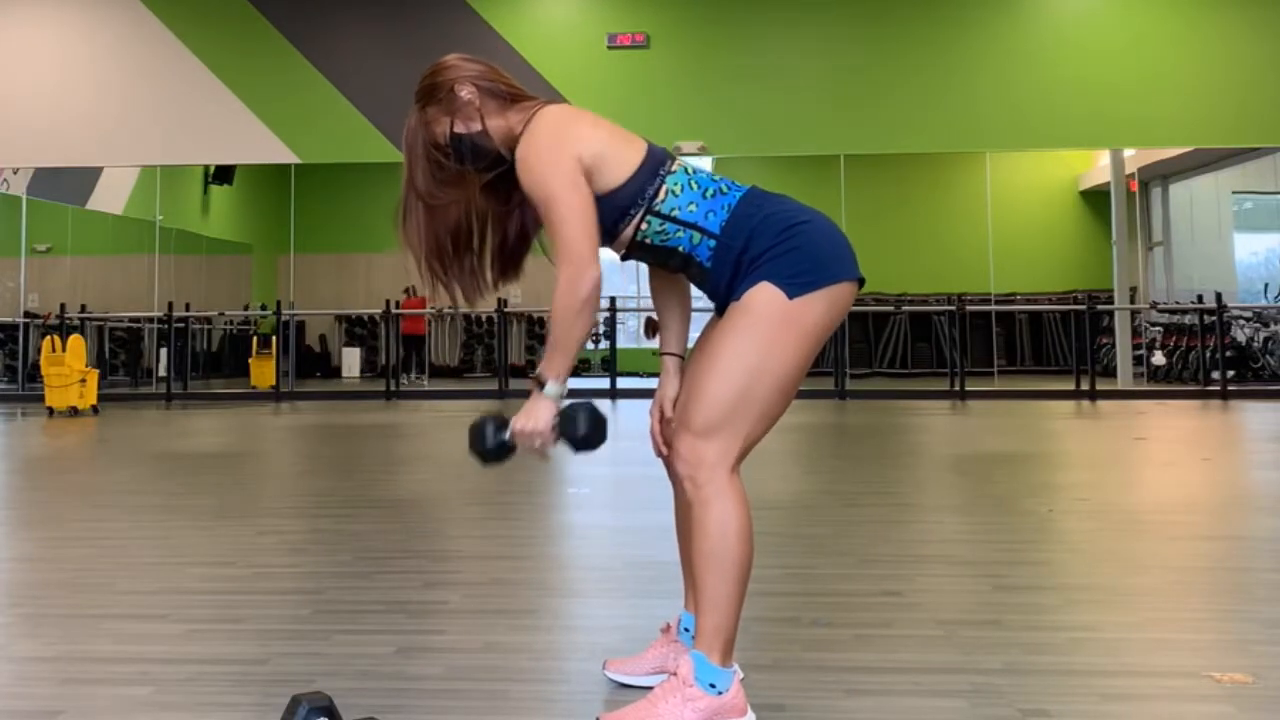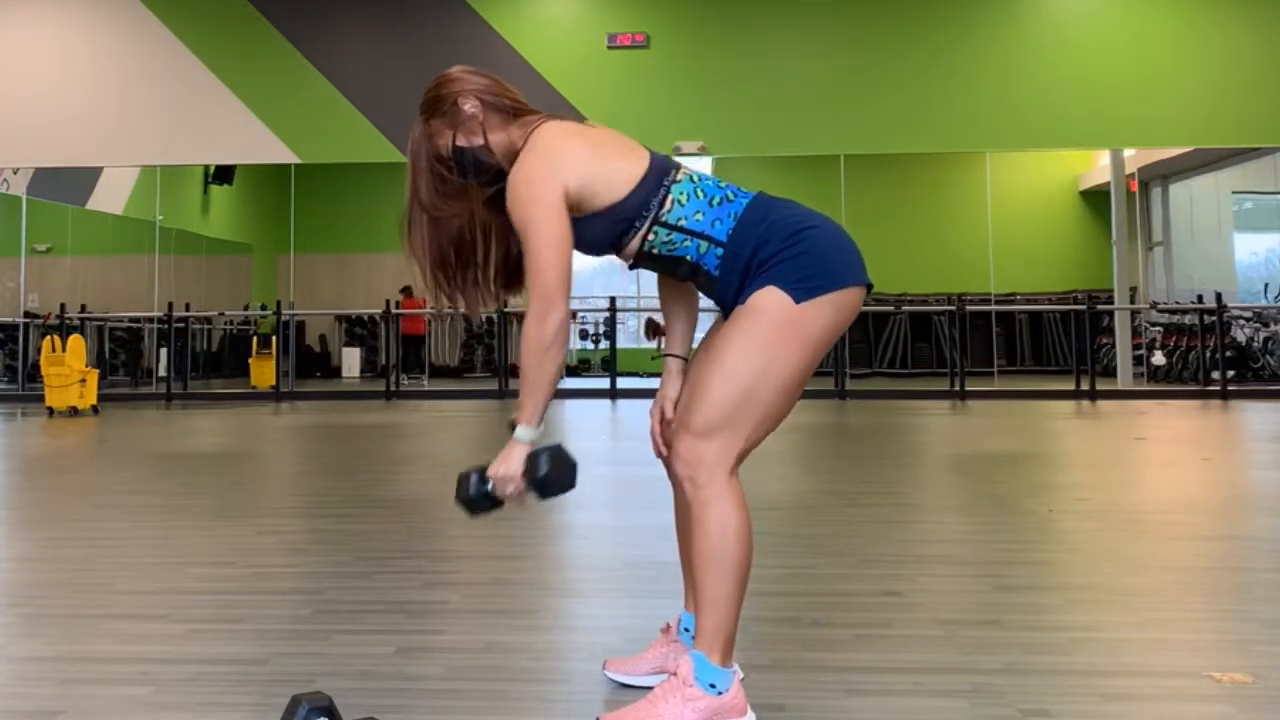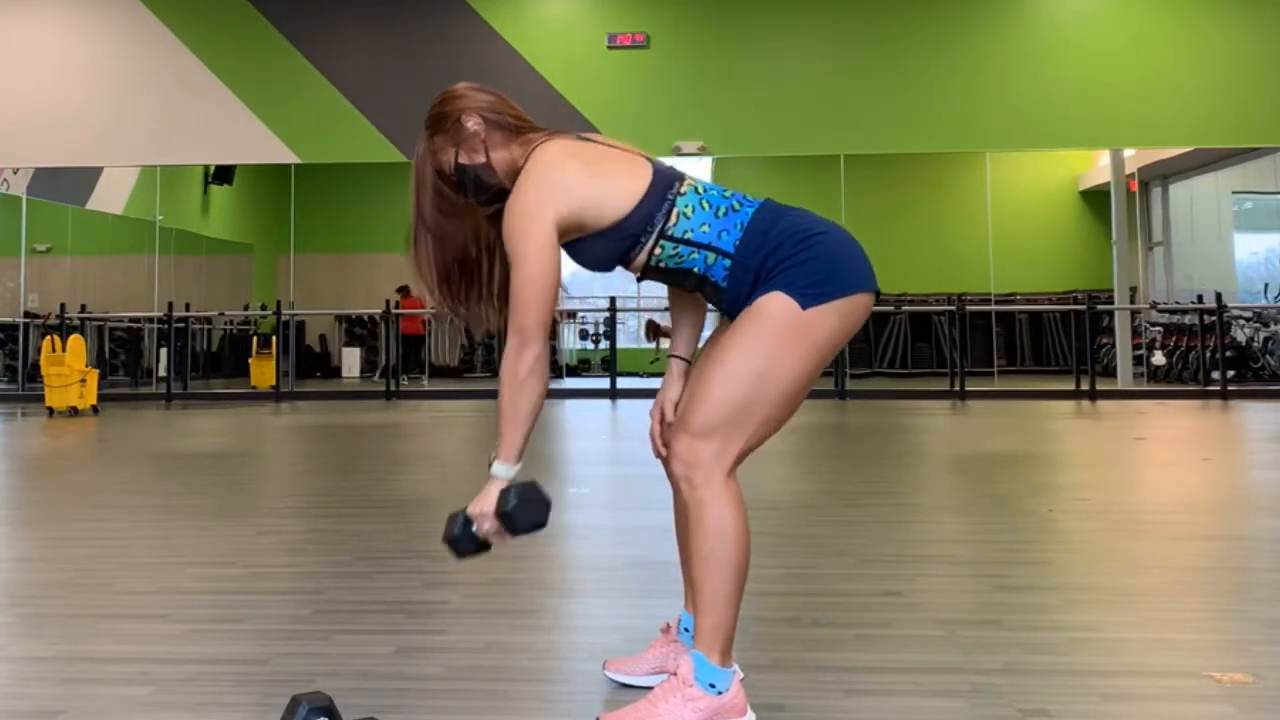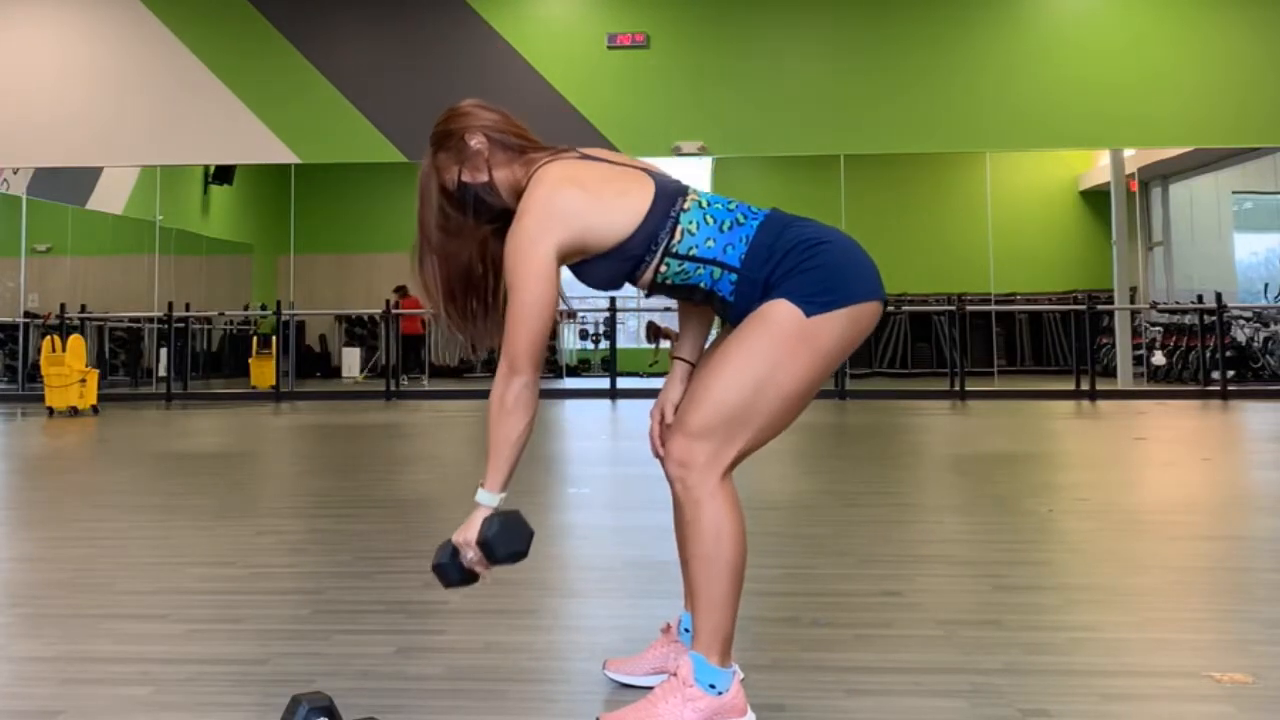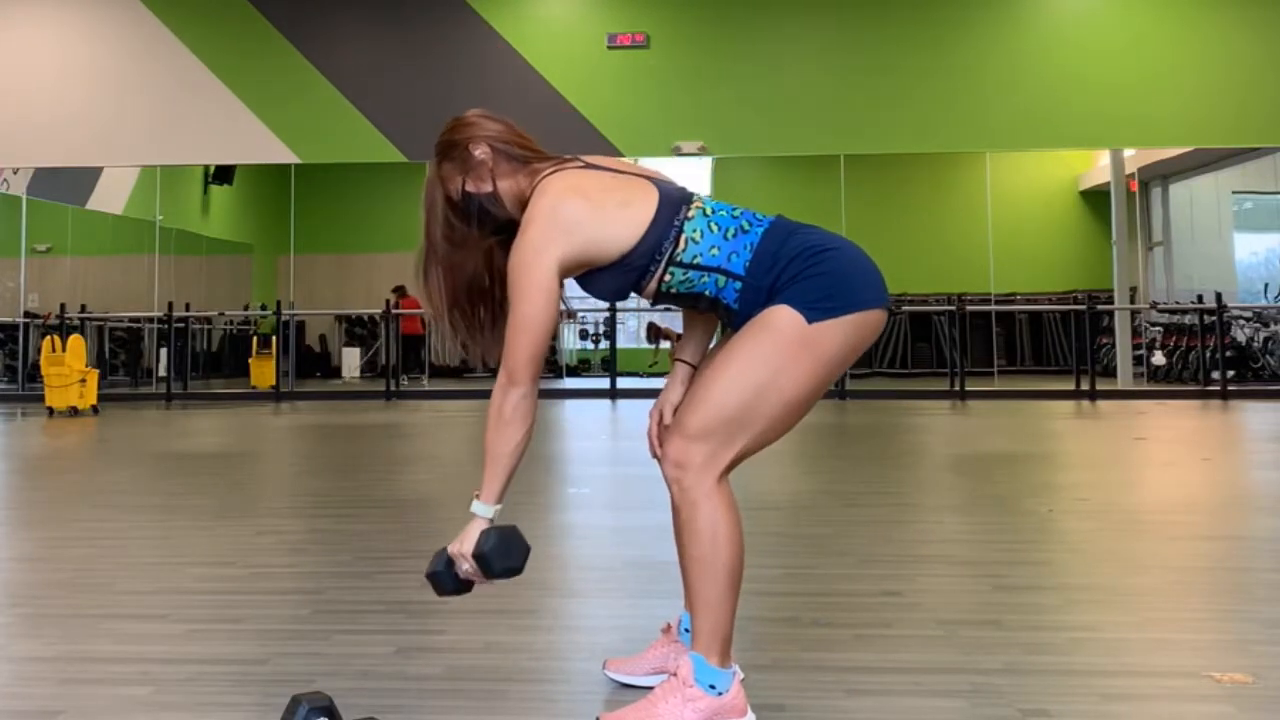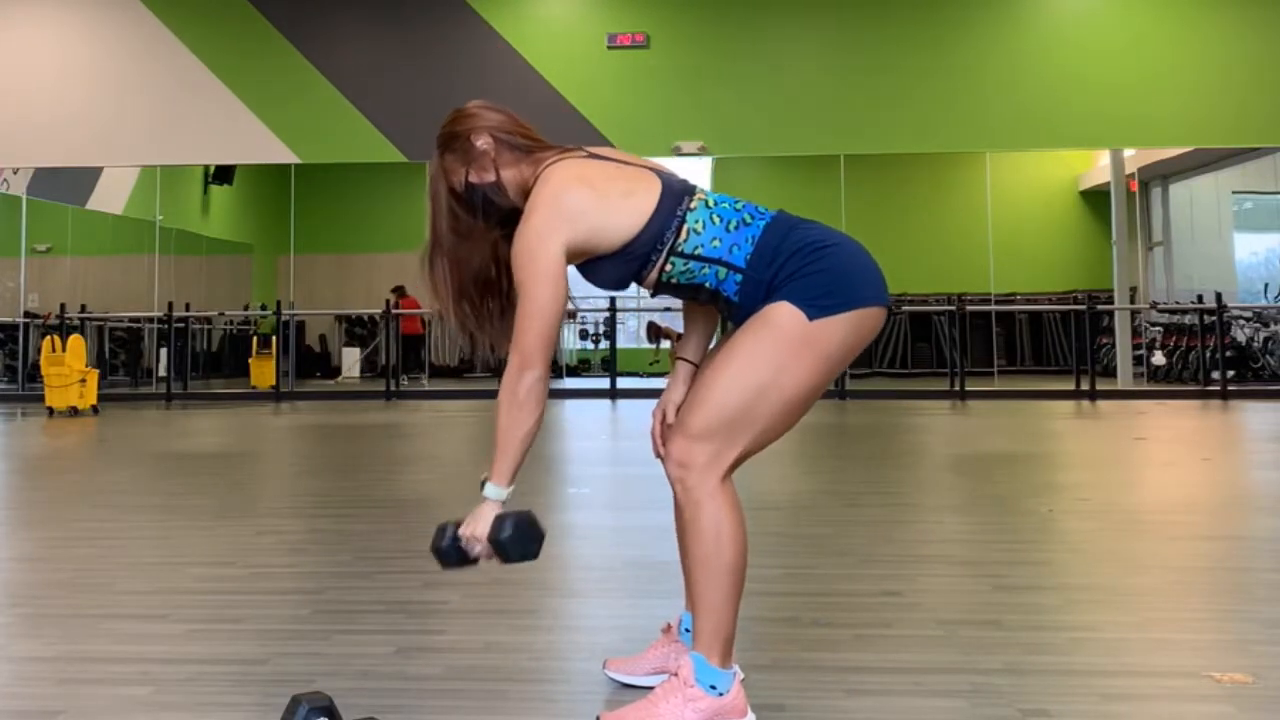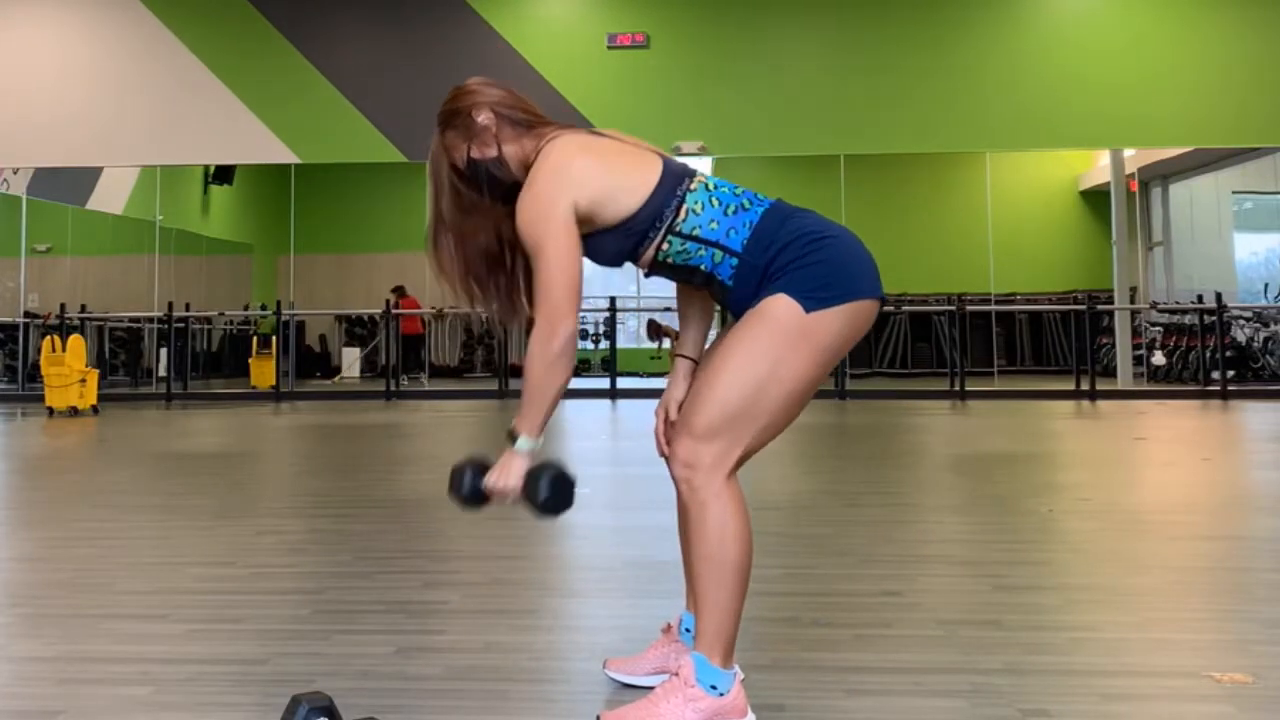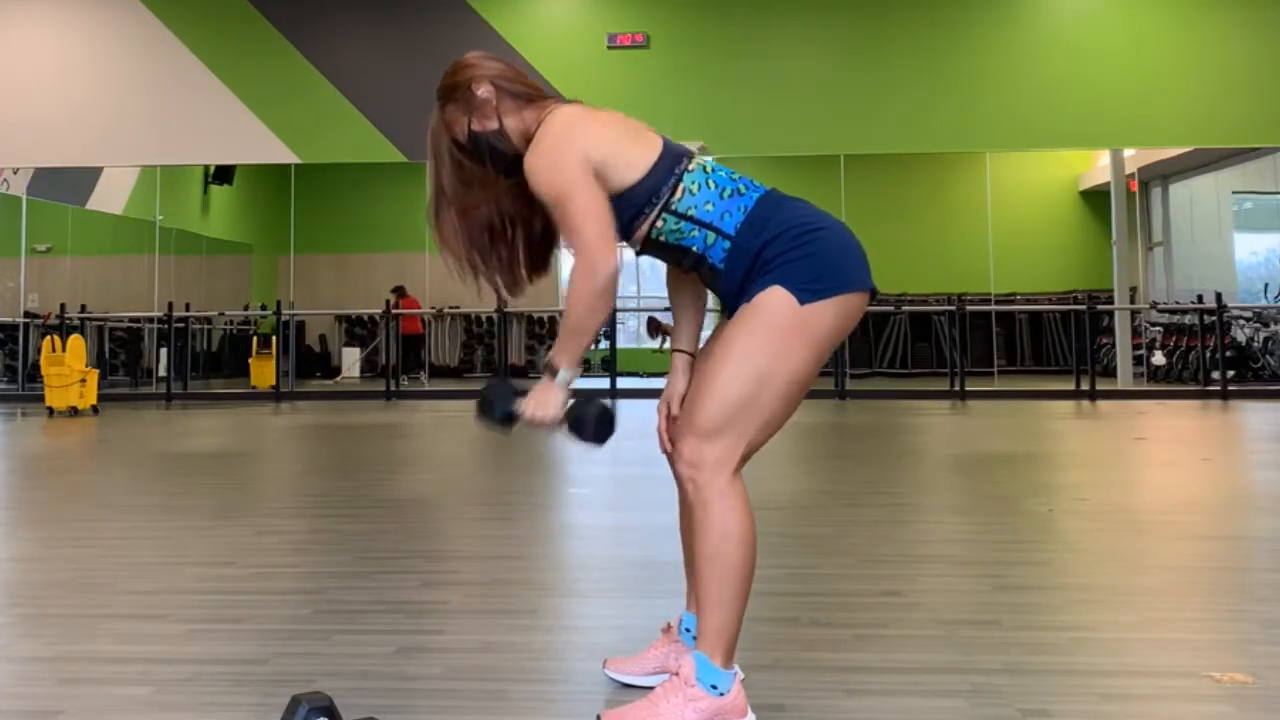
dt=0.1s
person 1, frame 1
left shoulder: (540, 144)
right shoulder: (560, 135)
left elbow: (580, 280)
right elbow: (667, 241)
left wrist: (545, 393)
right wrist: (672, 365)
left hip: (793, 260)
right hip: (785, 261)
left knee: (703, 454)
right knee: (683, 447)
right ankle: (692, 637)
person 1, frame 2
left shoulder: (535, 164)
right shoulder: (563, 147)
left elbow: (550, 313)
left wrist: (522, 437)
right wrist: (675, 366)
left hip: (800, 265)
right hip: (793, 266)
left knee: (703, 455)
right knee: (685, 448)
right ankle: (693, 638)
person 1, frame 3
left shoulder: (537, 189)
right shoulder: (572, 158)
left elbow: (527, 348)
left wrist: (499, 473)
right wrist: (679, 368)
left hip: (812, 272)
right hip: (805, 270)
left knee: (700, 454)
right knee: (686, 447)
right ankle: (695, 638)
person 1, frame 4
left shoulder: (540, 213)
right shoulder: (578, 174)
left elbow: (519, 374)
left wrist: (487, 500)
right wrist: (681, 370)
left hip: (818, 282)
right hip: (811, 278)
left knee: (694, 456)
right knee: (689, 451)
right ankle: (695, 641)
person 1, frame 5
left shoulder: (544, 225)
right shoulder: (586, 182)
left elbow: (517, 386)
left wrist: (482, 512)
right wrist: (684, 372)
left hip: (823, 288)
right hip: (818, 283)
left knee: (692, 459)
right knee: (687, 452)
right ankle: (694, 642)
person 1, frame 6
left shoulder: (549, 212)
right shoulder: (588, 174)
left elbow: (528, 372)
left wrist: (492, 495)
right wrist: (685, 371)
left hip: (823, 285)
right hip: (820, 280)
left knee: (695, 458)
right knee: (691, 451)
right ankle: (695, 640)
person 1, frame 7
left shoulder: (546, 179)
right shoulder: (583, 154)
left elbow: (555, 331)
left wrist: (518, 450)
right wrist: (685, 367)
left hip: (814, 273)
right hip: (807, 271)
left knee: (701, 457)
right knee: (691, 449)
right ankle: (695, 640)
person 1, frame 8
left shoulder: (551, 147)
right shoulder: (582, 131)
left elbow: (600, 266)
left wrist: (556, 378)
right wrist: (682, 363)
left hip: (806, 265)
right hip: (801, 264)
left knee: (705, 456)
right knee: (694, 448)
right ankle: (694, 637)
